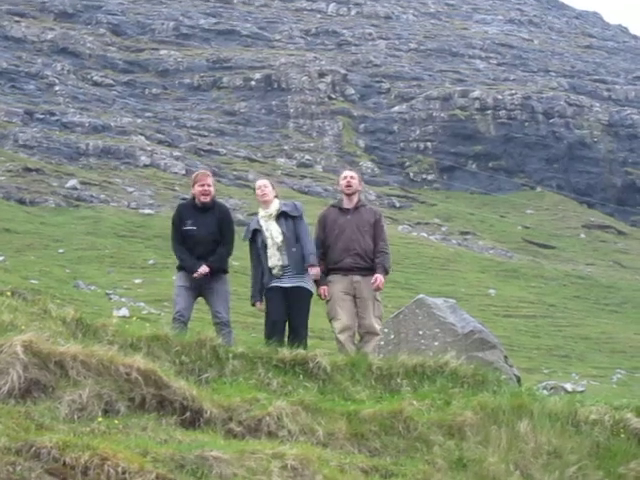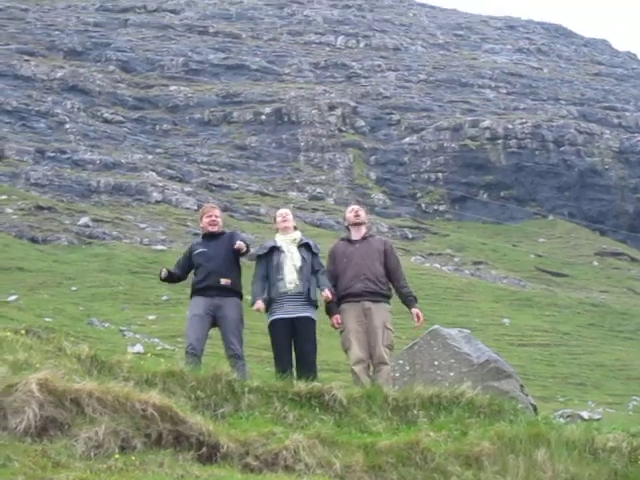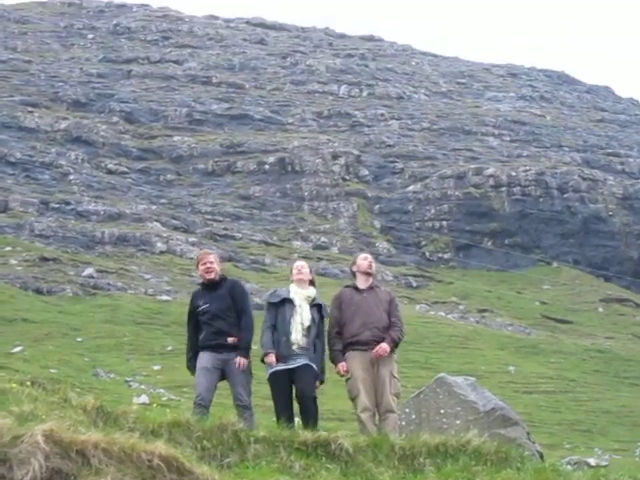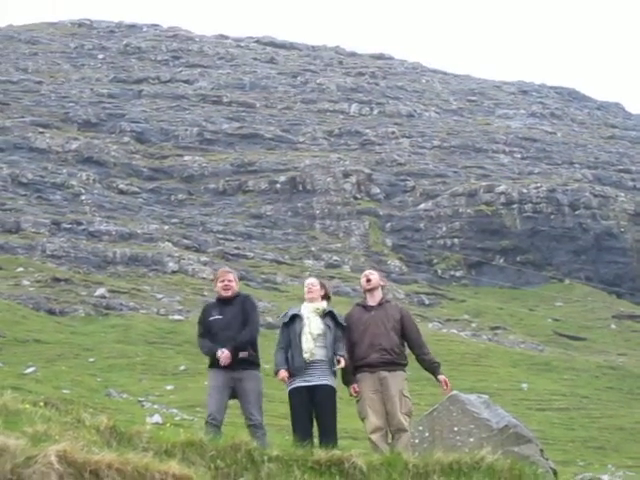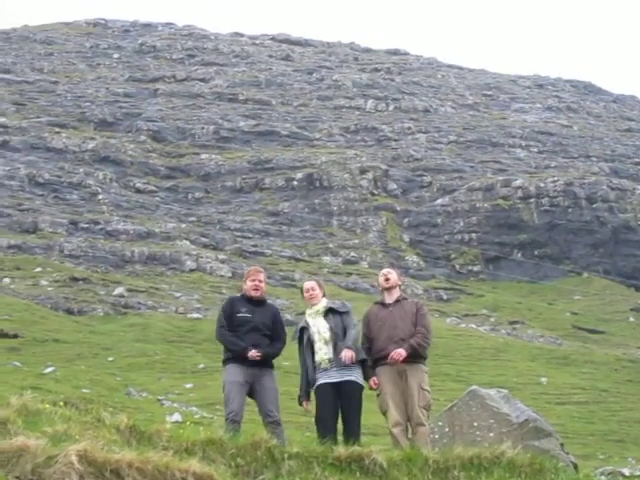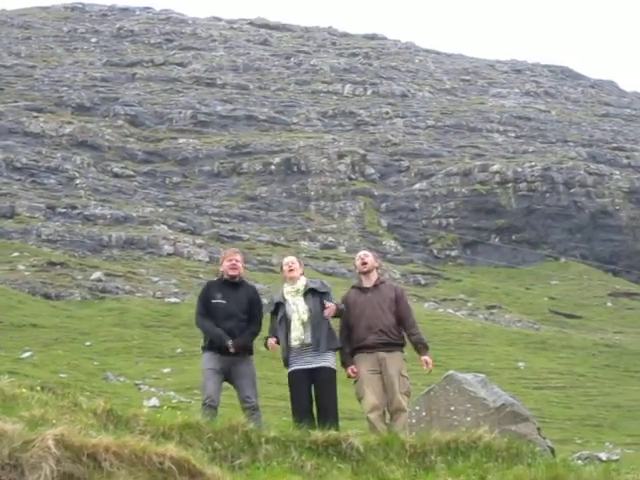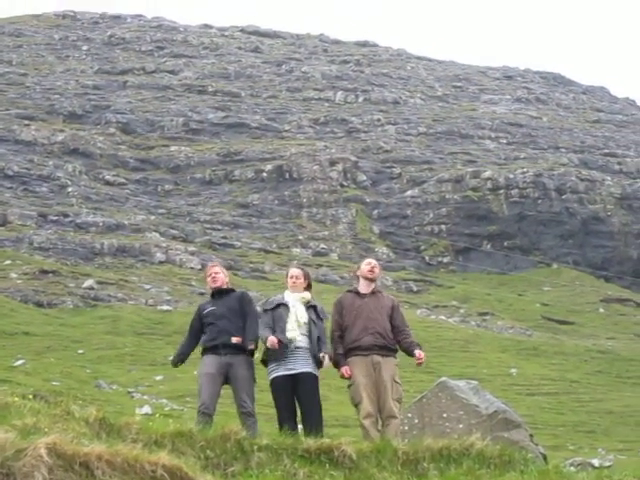
dt=0.5s
person 1, frame 1
left shoulder: (374, 214)
right shoulder: (327, 215)
left elbow: (382, 247)
right elbow: (319, 251)
left wrist: (382, 271)
right wrist: (321, 281)
left hip: (366, 278)
right hip: (337, 278)
left knee: (371, 328)
right knee: (343, 328)
person 1, frame 2
left shoulder: (383, 245)
right shoulder: (337, 249)
left elbow: (397, 277)
right elbow: (330, 282)
left wrist: (412, 303)
right wrist: (333, 310)
left hip: (379, 305)
right hip: (350, 306)
left knee: (381, 357)
right knee: (357, 359)
person 1, frame 3
left shoulder: (387, 295)
right shoulder: (342, 296)
left elbow: (397, 325)
right elbow: (334, 330)
left wrist: (389, 342)
right wrist: (337, 358)
left hip: (384, 354)
right hip: (355, 354)
left knee: (388, 406)
right knee: (364, 407)
person 1, frame 4
left shoulder: (398, 311)
right shoulder: (353, 315)
left elbow: (417, 343)
right elbow: (347, 349)
left wrist: (436, 370)
right wrist: (350, 380)
left hip: (395, 373)
right hip: (366, 376)
left knee: (400, 424)
right knee: (375, 427)
person 1, frame 5
left shoulder: (415, 306)
right shoulder: (371, 313)
left elbow: (424, 334)
right elbow: (366, 346)
left wrist: (406, 349)
right wrist: (370, 373)
left hip: (414, 366)
right hip: (385, 369)
left knee: (419, 418)
right knee: (395, 421)
person 1, frame 6
left shoulder: (394, 291)
right shoulder: (349, 297)
left elbow: (409, 322)
right elbow: (344, 333)
left wrist: (422, 350)
right wrist: (347, 361)
left hip: (392, 354)
right hip: (364, 357)
left knee: (398, 404)
right knee: (372, 407)
person 1, frame 7
left shoulder: (389, 301)
right shoulder: (343, 301)
left elbow: (401, 331)
right elbow: (336, 335)
left wrist: (414, 349)
right wrist: (340, 362)
left hip: (386, 359)
right hip: (357, 360)
left knee: (390, 410)
right knee: (366, 411)
person 2, frame 1
left shoulder: (222, 211)
right shoulder: (182, 210)
left elbow: (227, 245)
right elbow: (177, 243)
left wrist: (210, 266)
right wrist: (194, 266)
left hip: (216, 275)
right hip: (187, 274)
left knee: (222, 320)
right knee: (180, 317)
person 2, frame 2
left shoulder: (231, 238)
right shoulder: (195, 247)
left elbow: (241, 246)
right elbow: (180, 271)
left wrist: (242, 246)
right wrist: (167, 274)
left hip: (229, 299)
right hip: (201, 299)
left knee: (235, 350)
right knee: (193, 348)
person 2, frame 3
left shoulder: (234, 286)
right shoulder: (197, 296)
left elbow: (247, 317)
right elbow: (193, 330)
left wrist: (244, 350)
right wrist: (192, 361)
left hip: (235, 352)
right hip: (208, 353)
left knee: (243, 402)
right knee: (201, 400)
person 2, frame 4
left shoulder: (246, 301)
right shoulder: (209, 309)
left elbow: (252, 330)
right elbow: (202, 338)
left wrist: (232, 348)
right wrist: (215, 352)
left hip: (248, 369)
right hip: (219, 371)
left knee: (255, 420)
right knee: (213, 418)
person 2, frame 5
left shoulder: (272, 310)
right shoulder: (232, 303)
left elbow: (280, 341)
right elbow: (221, 333)
left wrist: (265, 354)
right wrist: (245, 351)
left hip: (264, 369)
right hip: (236, 366)
left knee: (273, 417)
right knee: (233, 415)
person 2, frame 6
left shoulder: (250, 291)
right shoulder: (210, 287)
left elbow: (256, 324)
right elbow: (200, 318)
left wrist: (241, 343)
right wrist: (221, 339)
left hip: (242, 356)
right hip: (213, 354)
left knee: (250, 403)
right knee: (210, 400)
person 2, frame 7
left shoulder: (241, 297)
right shoulder: (204, 306)
left elbow: (252, 319)
right elbow: (193, 336)
left wrist: (251, 341)
right wrist: (179, 356)
left hip: (239, 356)
right hip: (212, 357)
left knee: (246, 407)
right knee: (205, 407)
person 3, frame 1
left shoulder: (292, 210)
right shoulder: (255, 226)
left elbow: (304, 237)
right elbow: (257, 262)
left wrist: (312, 262)
right wrist: (257, 295)
left hip: (299, 279)
right hip: (274, 282)
left knee: (298, 325)
right knee: (274, 321)
person 3, frame 2
left shoulder: (308, 245)
right shoulder: (268, 249)
left elbow: (319, 270)
right elbow: (259, 277)
left wrist: (325, 287)
right wrist: (258, 298)
left hip: (304, 308)
right hip: (278, 309)
left knee: (306, 354)
right knee: (282, 357)
person 3, frame 3
left shoulder: (317, 304)
right shoulder: (278, 296)
left elbow: (319, 338)
right elbow: (267, 326)
left wrist: (320, 373)
right wrist: (268, 351)
left hip: (305, 360)
right hip: (280, 362)
left knee: (307, 395)
right knee: (282, 410)
person 3, frame 4
left shoulder: (331, 316)
right shoulder: (292, 316)
left elbow: (339, 340)
right elbow: (282, 346)
left wrist: (341, 355)
right wrist: (280, 367)
left hip: (324, 376)
right hip: (298, 376)
left knee: (327, 423)
right knee: (301, 426)
person 3, frame 5
left shoulder: (340, 308)
right shoulder: (304, 325)
left elbow: (352, 328)
right elbow: (305, 360)
left wrist: (349, 347)
right wrist: (304, 392)
left hip: (348, 371)
right hip: (323, 375)
left knee: (351, 420)
right knee: (325, 418)
person 3, frame 6
left shoulder: (318, 288)
right shoulder: (279, 299)
left elbow: (332, 307)
right elbow: (275, 329)
left wrist: (335, 308)
right wrist: (270, 339)
left hip: (322, 355)
right hip: (296, 359)
left knee: (327, 404)
right knee: (300, 408)
person 3, frame 7
left shoulder: (313, 307)
right shoulder: (274, 304)
left elbow: (320, 335)
right elbow: (264, 327)
left wrist: (324, 353)
right wrist: (268, 337)
left hip: (305, 362)
right hip: (279, 363)
left knee: (312, 411)
right knee: (285, 415)
